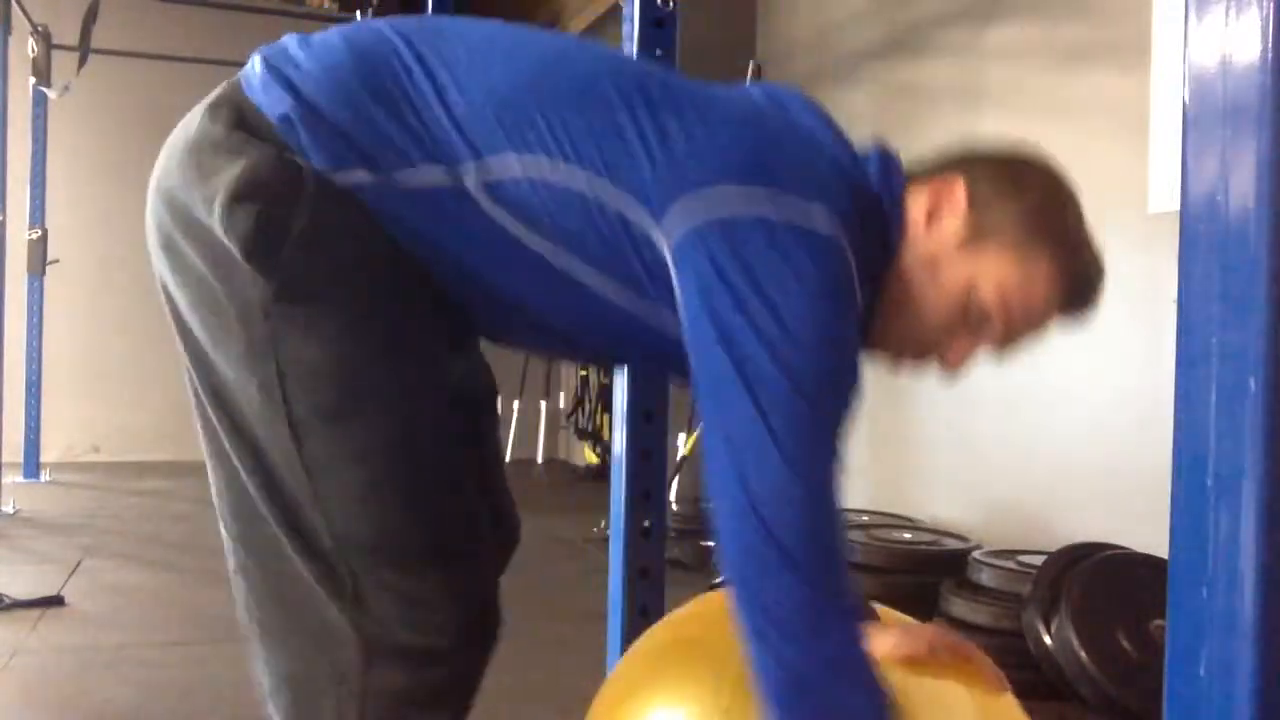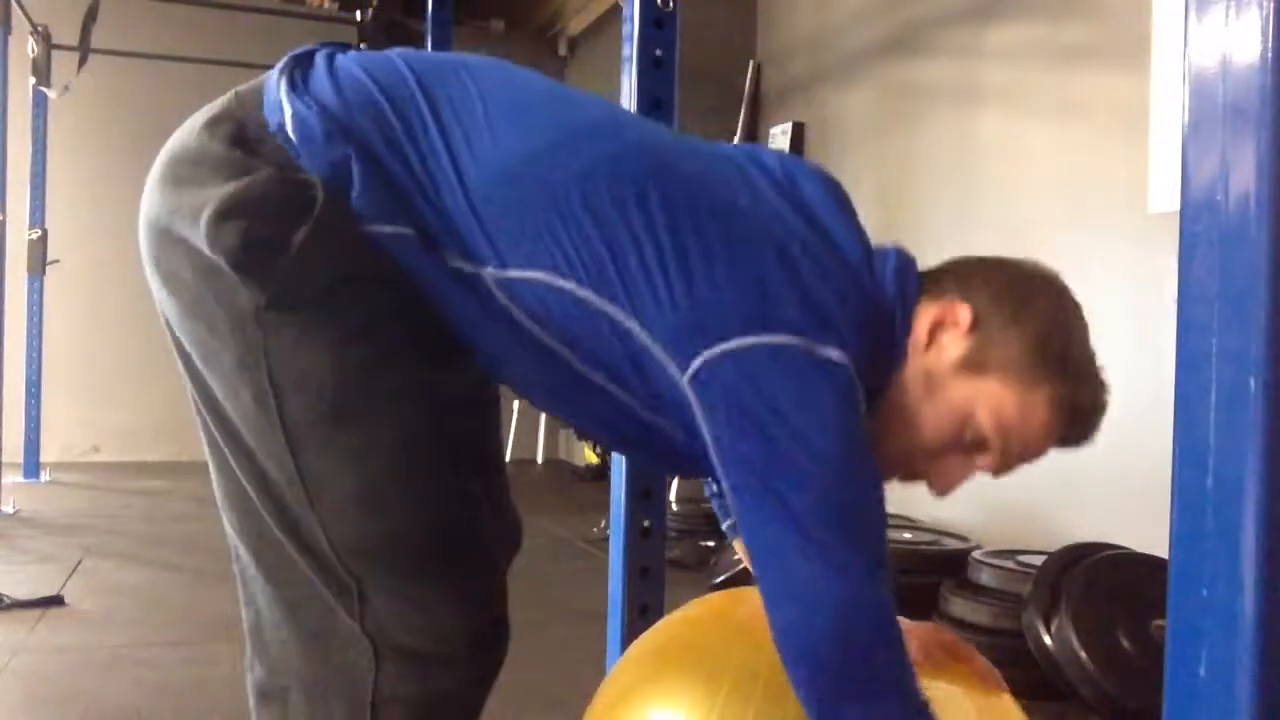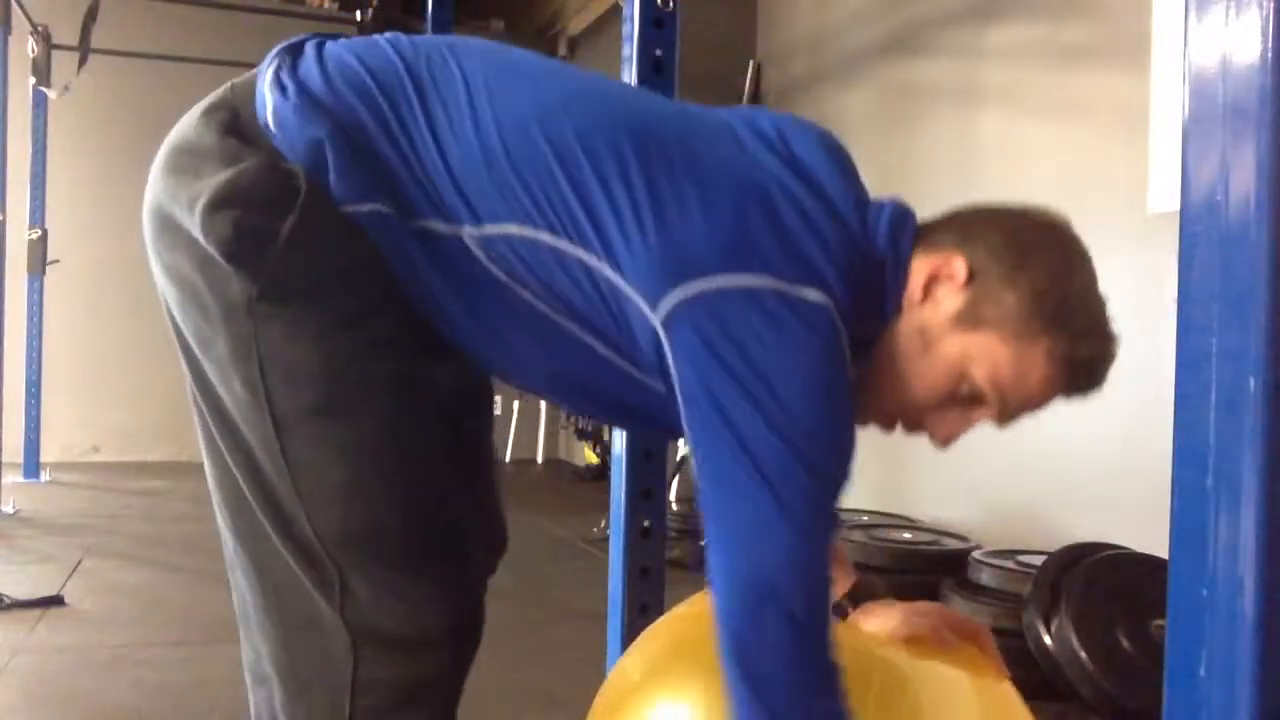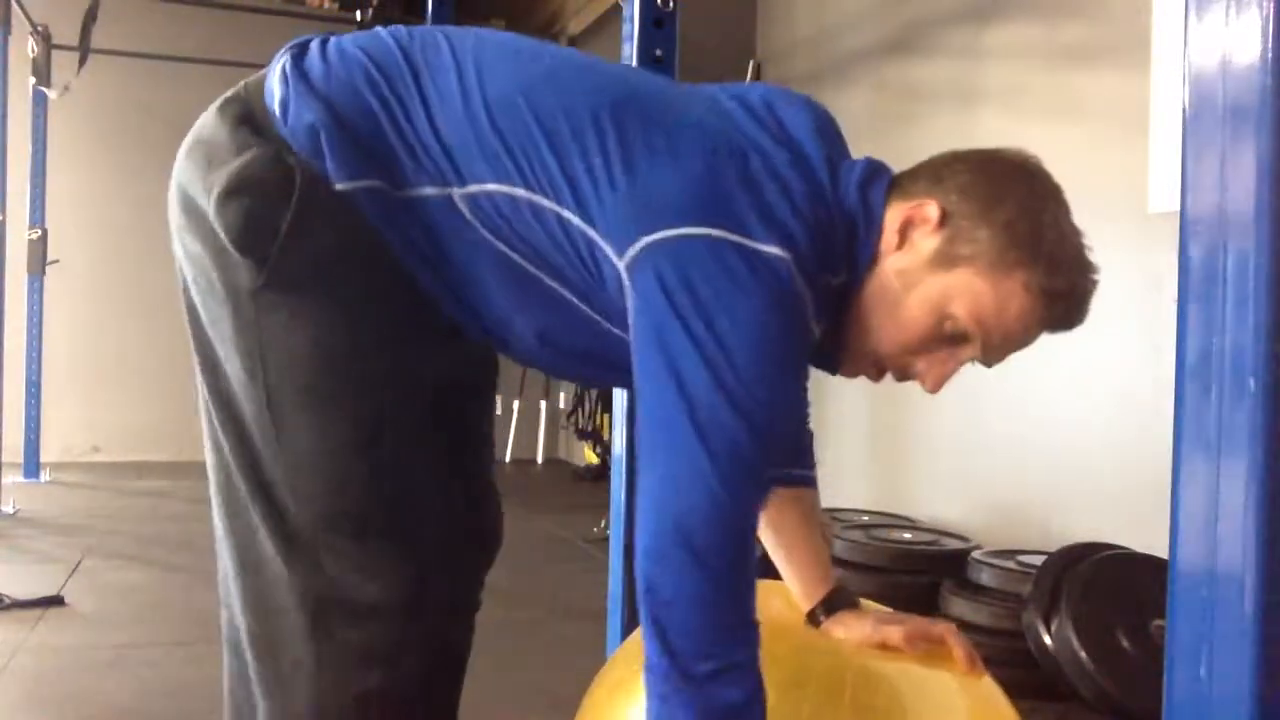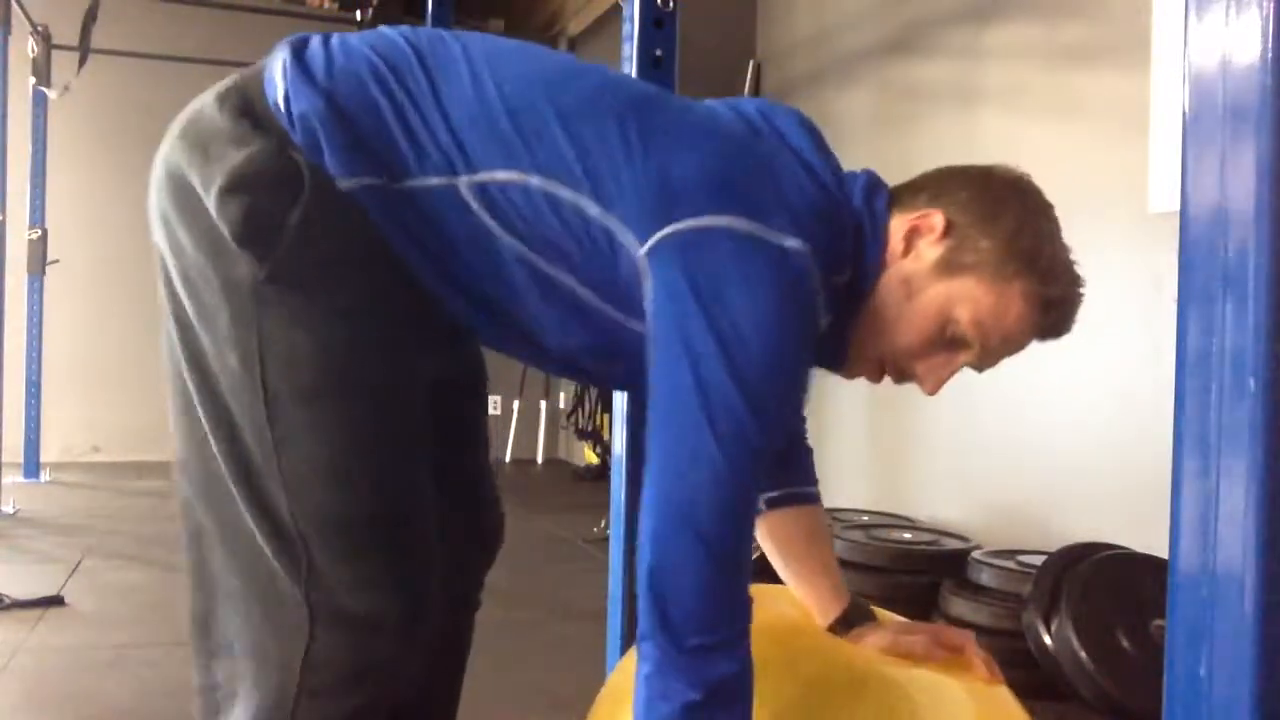
dt=0.3s
person 1, frame 1
left shoulder: (815, 210)
right shoulder: (790, 260)
left elbow: (763, 455)
right elbow: (790, 590)
left wrist: (844, 630)
left hip: (366, 208)
right hip: (268, 178)
left knee: (459, 553)
right knee: (395, 607)
person 1, frame 2
left shoulder: (828, 255)
right shoulder: (789, 374)
left wrist: (860, 626)
left hip: (348, 206)
right hip: (264, 200)
left knee: (460, 563)
right knee: (411, 618)
person 1, frame 3
left shoulder: (835, 221)
right shoulder: (777, 328)
left wrist: (852, 599)
left hip: (364, 211)
right hip: (262, 192)
left knee: (444, 563)
right knee: (384, 609)
person 1, frame 4
left shoulder: (815, 181)
right shoulder: (731, 281)
left elbow: (763, 422)
right elbow: (692, 604)
left wrist: (831, 608)
left hip: (400, 225)
right hip: (284, 183)
left knee: (444, 556)
right knee: (354, 595)
person 1, frame 5
left shoulder: (809, 197)
right shoulder: (753, 275)
left elbow: (761, 439)
right elbow: (689, 585)
left wrist: (848, 621)
left hip: (384, 226)
right hip: (270, 177)
left knee: (447, 550)
right knee: (339, 595)
